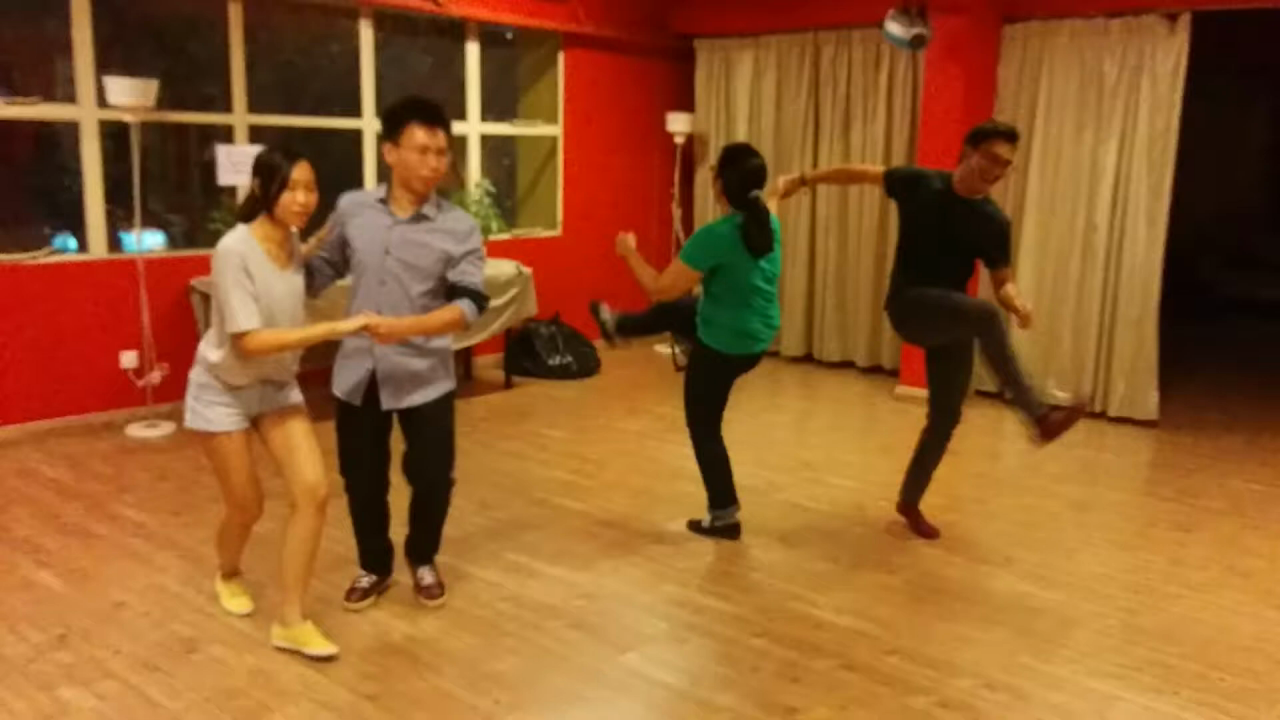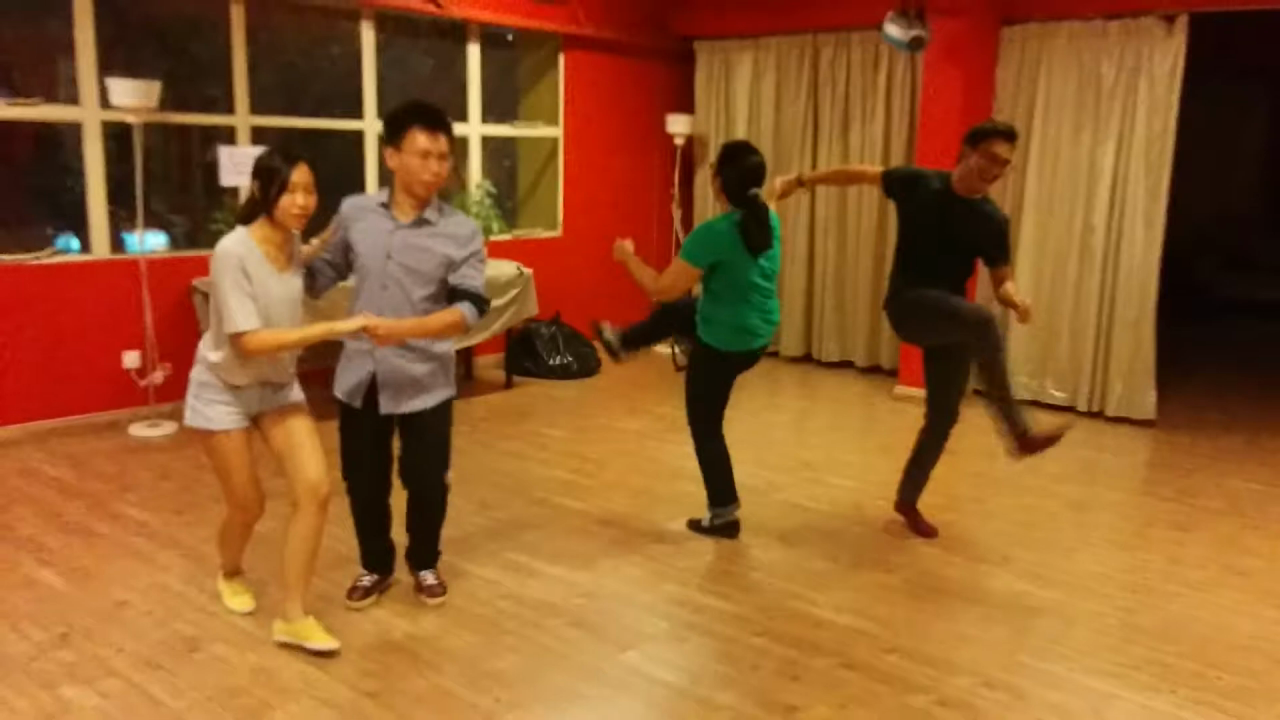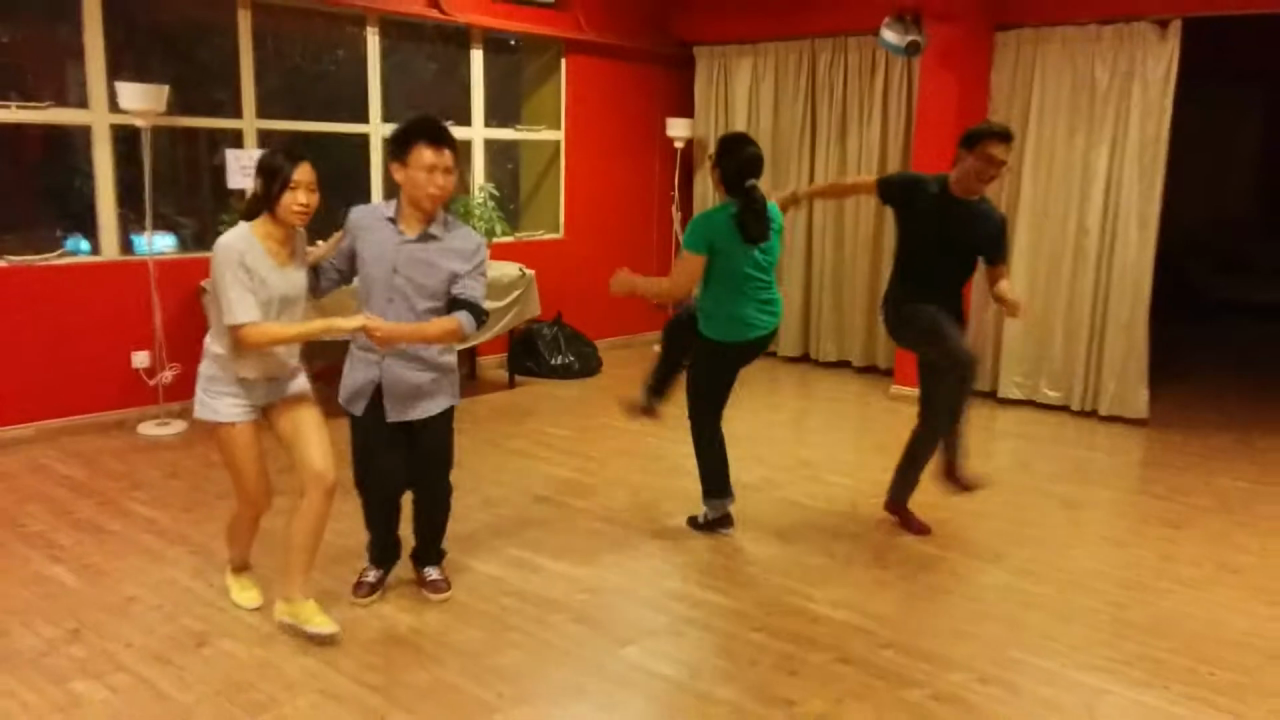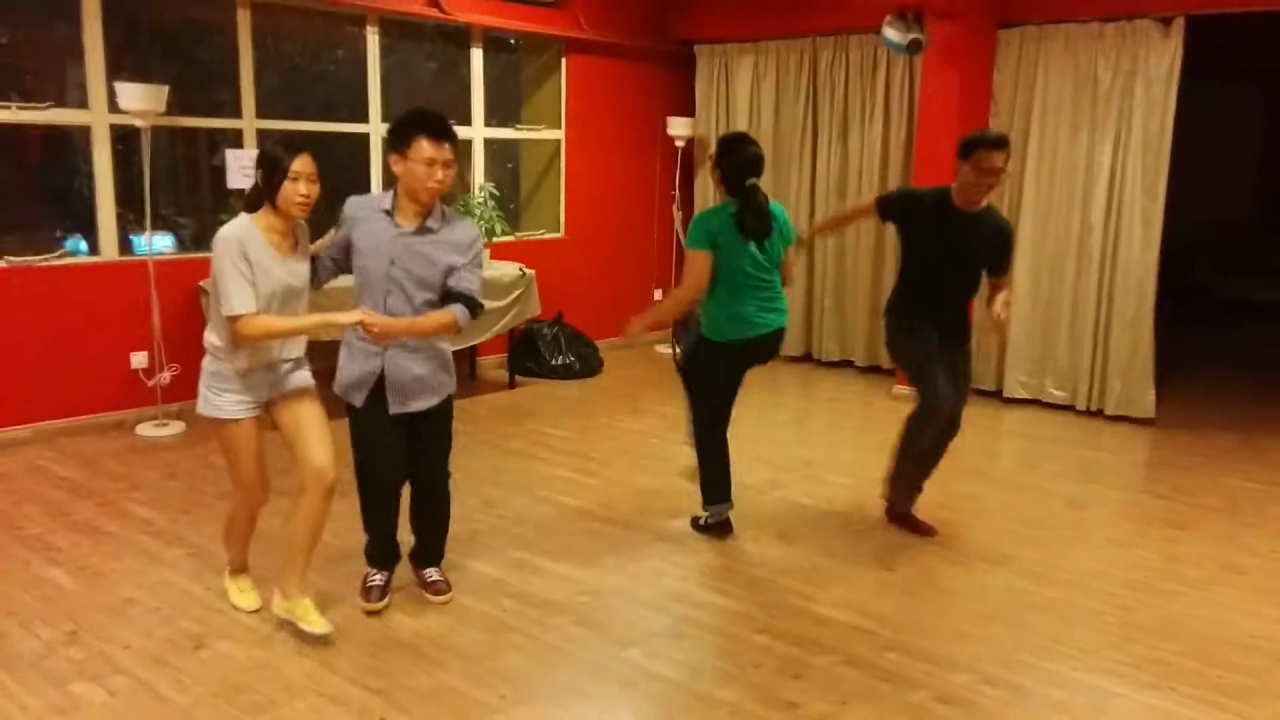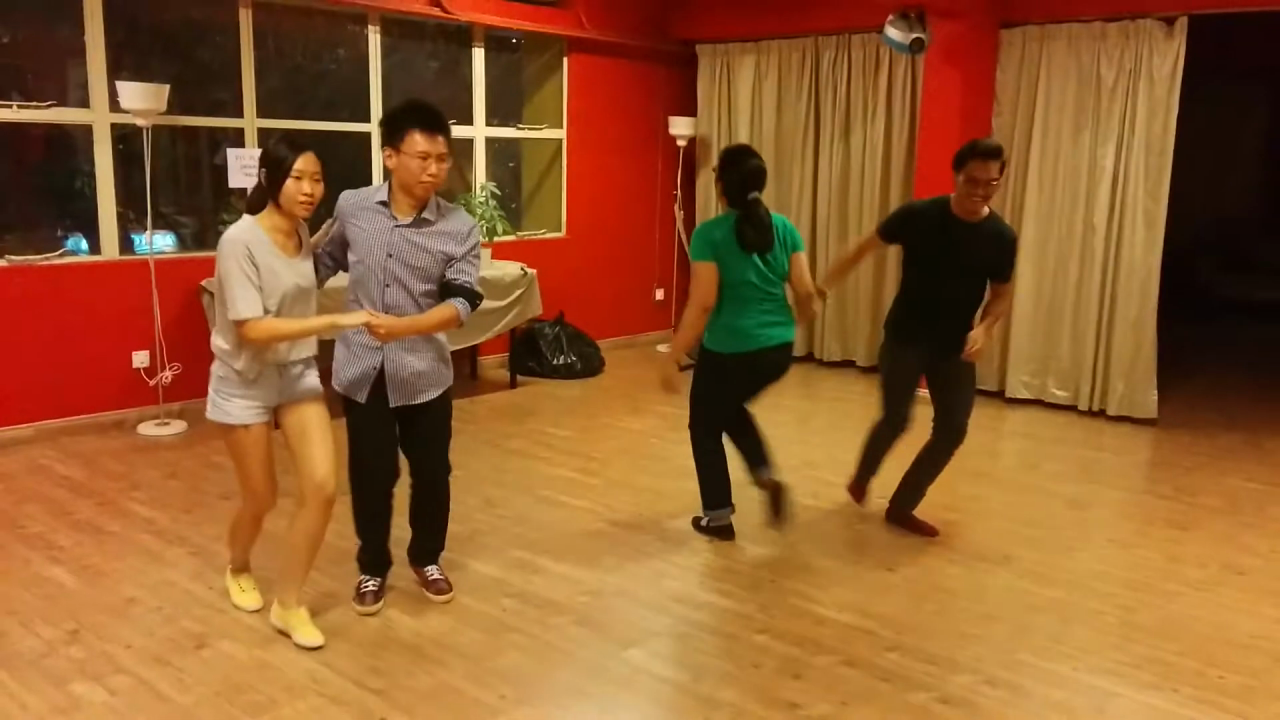
dt=0.1s
person 1, frame 1
left shoulder: (460, 228)
right shoulder: (351, 210)
left elbow: (470, 305)
right elbow: (322, 271)
left wrist: (407, 327)
left hip: (425, 374)
right hip: (360, 370)
left knee: (432, 475)
right knee: (362, 476)
left ankle: (422, 558)
right ankle: (374, 566)
person 1, frame 2
left shoulder: (461, 232)
right shoulder: (355, 214)
left elbow: (470, 308)
right elbow: (324, 274)
left wrist: (406, 329)
left hip: (425, 377)
right hip: (361, 372)
left knee: (427, 480)
right knee: (364, 478)
left ankle: (424, 562)
right ankle: (375, 565)
person 1, frame 3
left shoulder: (466, 244)
right shoulder: (361, 223)
left elbow: (468, 318)
right elbow: (330, 277)
left wrist: (403, 333)
left hip: (429, 384)
right hip: (368, 380)
left knee: (431, 480)
right knee: (377, 478)
left ankle: (428, 558)
right ankle: (382, 558)
person 1, frame 4
left shoulder: (463, 237)
right shoulder: (357, 214)
left elbow: (462, 312)
right elbow: (326, 267)
left wrist: (400, 326)
left hip: (425, 376)
right hip: (365, 370)
left knee: (430, 476)
right knee: (380, 473)
left ankle: (427, 559)
right ankle: (381, 562)
person 1, frame 5
left shoulder: (459, 228)
right shoulder: (352, 207)
left elbow: (461, 303)
right elbow: (323, 262)
left wrist: (404, 327)
left hip: (424, 366)
right hip: (362, 365)
left knee: (431, 471)
right knee: (372, 472)
left ankle: (426, 556)
right ankle: (373, 568)
person 2, frame 1
left shoulder: (291, 242)
right shoulder: (234, 251)
right elbow: (250, 341)
right wrist: (335, 328)
left hip: (279, 385)
right hip: (224, 389)
left knee: (314, 492)
right knee: (247, 505)
left ankle: (291, 621)
right ankle: (228, 574)
person 2, frame 2
left shoulder: (292, 244)
right shoulder: (232, 252)
right elbow: (247, 340)
right wrist: (333, 328)
left hip: (278, 383)
right hip: (224, 388)
left knee: (315, 488)
right knee: (248, 504)
left ankle: (293, 616)
right ankle: (230, 573)
person 2, frame 3
left shoulder: (298, 239)
right shoulder: (233, 248)
right elbow: (248, 334)
right wrist: (333, 325)
left hip: (287, 376)
right hip: (231, 381)
left knee: (321, 478)
right knee: (256, 495)
left ankle: (294, 598)
right ankle: (238, 569)
person 2, frame 4
left shoulder: (300, 232)
right shoulder: (234, 238)
right elbow: (244, 326)
right wrist: (330, 319)
left hip: (290, 369)
right hip: (235, 376)
left knee: (322, 475)
right knee: (253, 492)
left ankle: (291, 593)
right ankle: (236, 569)
person 2, frame 5
left shoulder: (301, 234)
right shoulder: (240, 241)
right elbow: (251, 330)
right wrist: (335, 320)
left hip: (298, 373)
right hip: (242, 382)
left knee: (322, 486)
right knee: (260, 502)
left ankle: (288, 605)
right ankle: (237, 568)
person 3, frame 1
left shoulder: (994, 221)
right shoulder: (920, 185)
left elbow: (1002, 282)
right elbow: (861, 173)
left wrist: (1018, 304)
right wrist: (805, 179)
left hip: (957, 321)
right hip: (911, 306)
left knee: (946, 416)
right knee: (984, 316)
left ankle: (910, 502)
right ankle: (1038, 416)
person 3, frame 2
left shoulder: (993, 220)
right shoulder: (918, 184)
left elbow: (1001, 279)
right elbow: (859, 174)
left wrist: (1015, 298)
right wrist: (803, 180)
left hip: (952, 323)
right hip: (910, 306)
left knee: (943, 416)
right knee: (982, 322)
left ankle: (908, 501)
right ankle: (1018, 431)
person 3, frame 3
left shoulder: (992, 222)
right shoulder: (915, 189)
left elbow: (997, 275)
right elbow: (854, 187)
left wrist: (1005, 294)
right wrist: (799, 196)
left hip: (947, 318)
right hip: (906, 308)
left knee: (939, 410)
right knee: (962, 358)
left ankle: (897, 499)
right ankle: (951, 461)
person 3, frame 4
left shoulder: (997, 229)
right shoulder: (916, 203)
left elbow: (999, 283)
right elbow: (856, 212)
left wrist: (999, 304)
left hip: (951, 329)
right hip: (907, 322)
left knee: (947, 421)
right knee: (937, 400)
left ankle: (901, 503)
right ankle: (897, 481)
person 3, frame 5
left shoulder: (1001, 237)
right shoulder: (917, 216)
left elbow: (1001, 295)
right elbow: (864, 248)
left wrist: (982, 329)
right wrist: (821, 287)
left hip: (956, 344)
right hip: (905, 334)
left knee: (952, 430)
right knee: (896, 419)
left ankle: (901, 506)
right ankle: (863, 475)
person 4, frame 1
left shoulder: (715, 236)
right shoulder: (769, 223)
left elbow: (662, 288)
left wrist: (630, 252)
left hip: (724, 348)
right hip: (759, 337)
left knee: (704, 427)
right knee: (678, 310)
left ankle: (724, 517)
right ankle: (616, 325)
person 4, frame 2
left shoulder: (713, 233)
right shoulder: (768, 220)
left elbow: (663, 288)
left wrist: (628, 257)
left hip: (724, 344)
right hip: (759, 333)
left knee: (705, 425)
right knee: (677, 311)
left ankle: (724, 515)
right ankle: (621, 342)
person 4, frame 3
left shoulder: (707, 224)
right shoulder: (771, 213)
left elbow: (677, 289)
left wrist: (631, 282)
left hip: (726, 337)
right hip: (765, 330)
left knee: (705, 417)
right knee: (684, 324)
left ankle: (718, 509)
person 4, frame 4
left shoulder: (708, 222)
right shoulder: (777, 215)
left elbow: (691, 291)
right elbow: (785, 275)
left wrist: (646, 320)
left hip: (728, 338)
right hip: (772, 332)
left knee: (710, 423)
right knee: (693, 365)
left ankle: (717, 513)
person 4, frame 5
left shoulder: (709, 233)
right shoulder: (784, 228)
left elbow: (703, 303)
right elbow: (805, 291)
left wrist: (674, 356)
right wrist: (798, 321)
left hip: (729, 352)
right hip: (777, 348)
left knee: (704, 429)
right knee: (732, 408)
left ankle: (719, 516)
right ankle: (768, 476)
